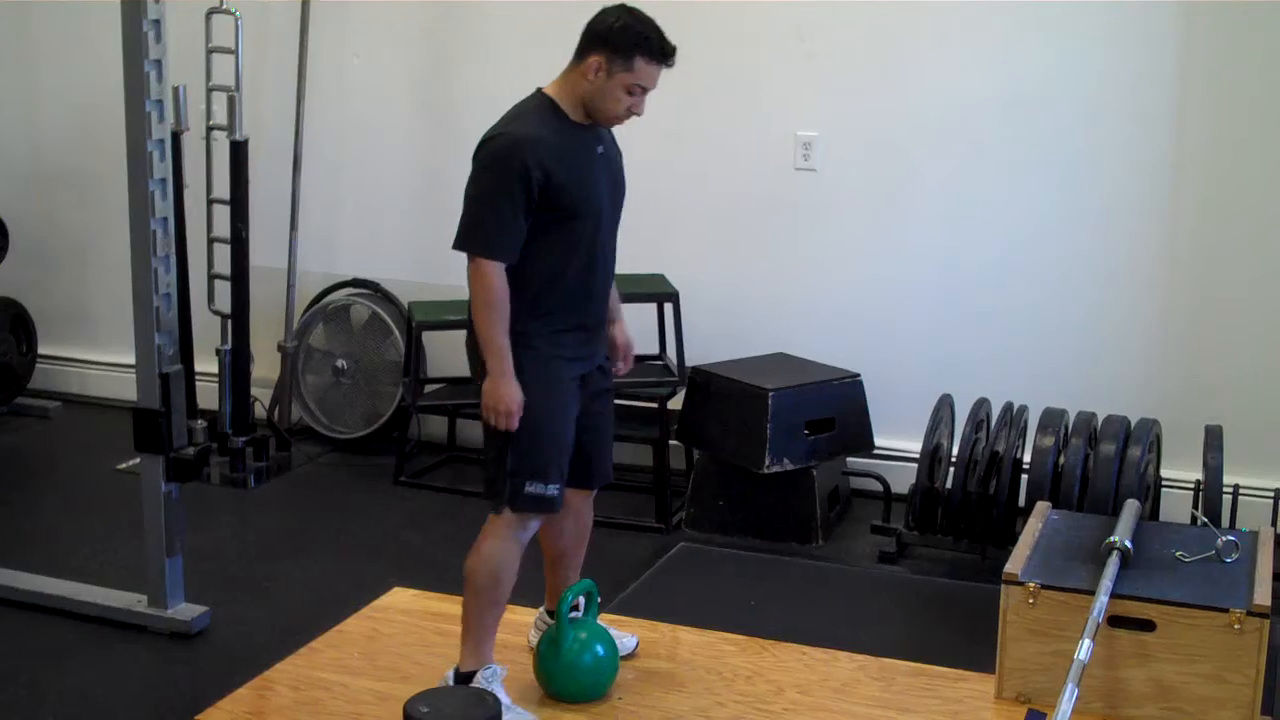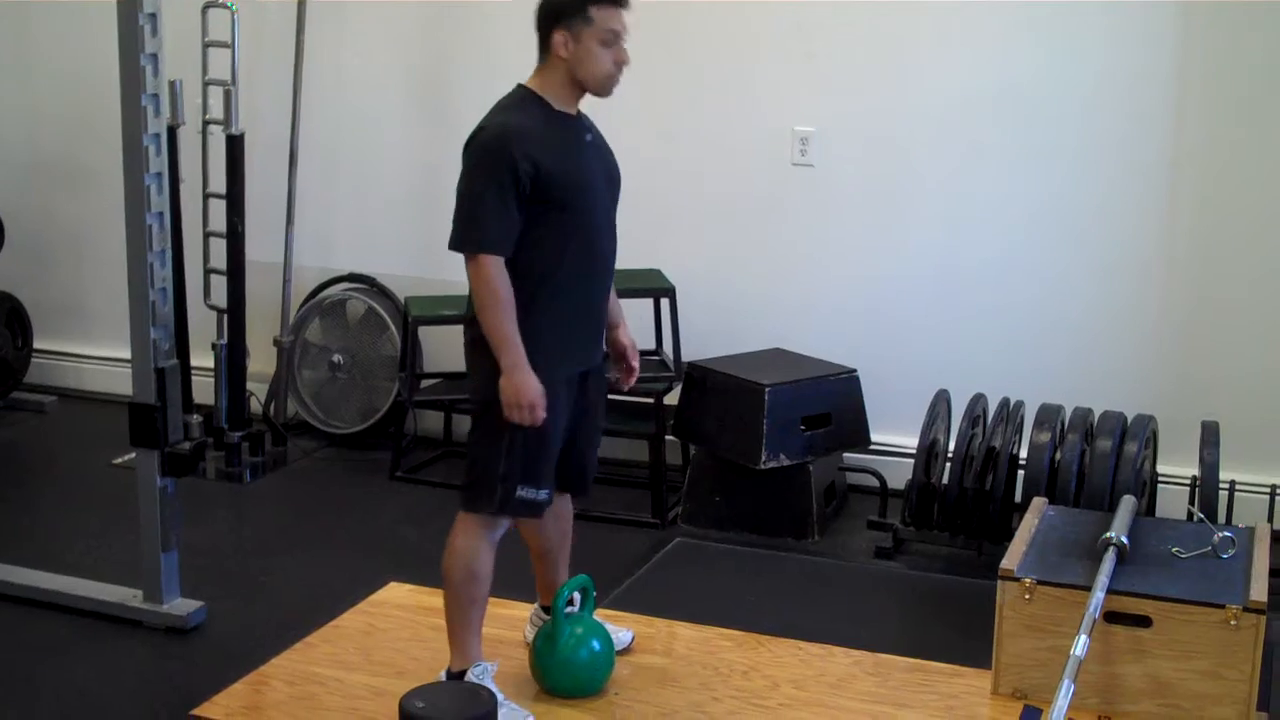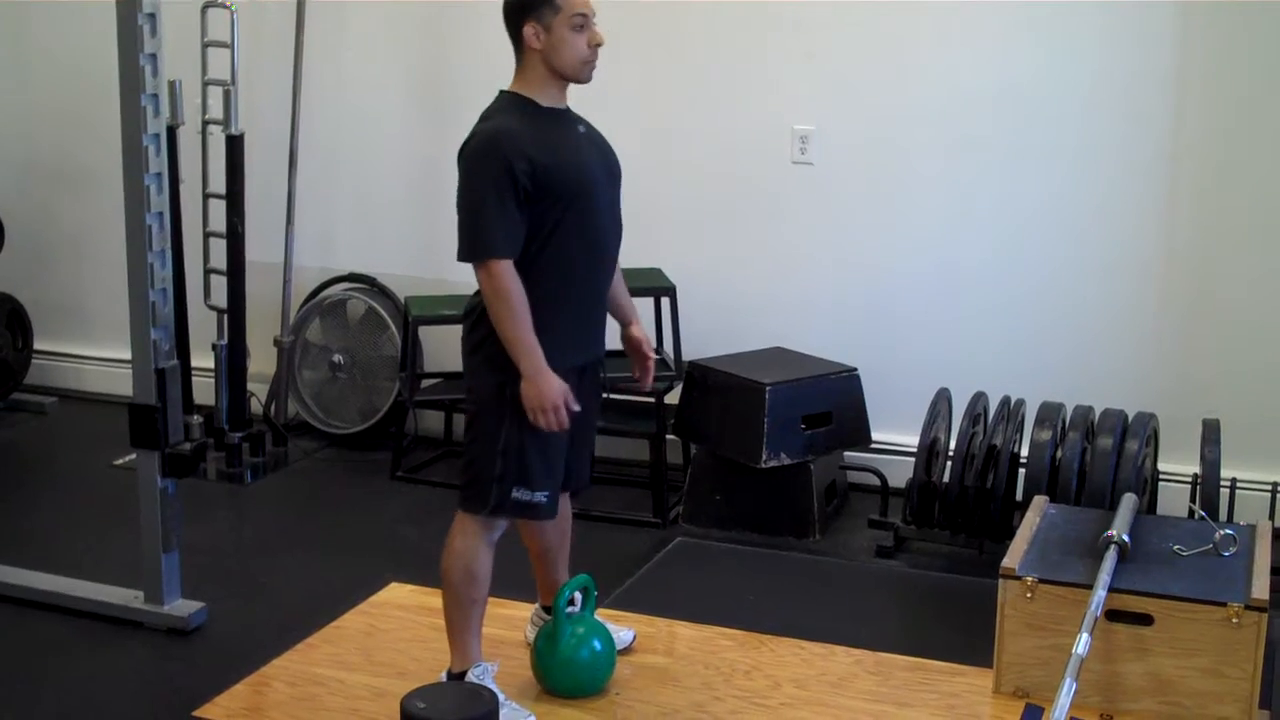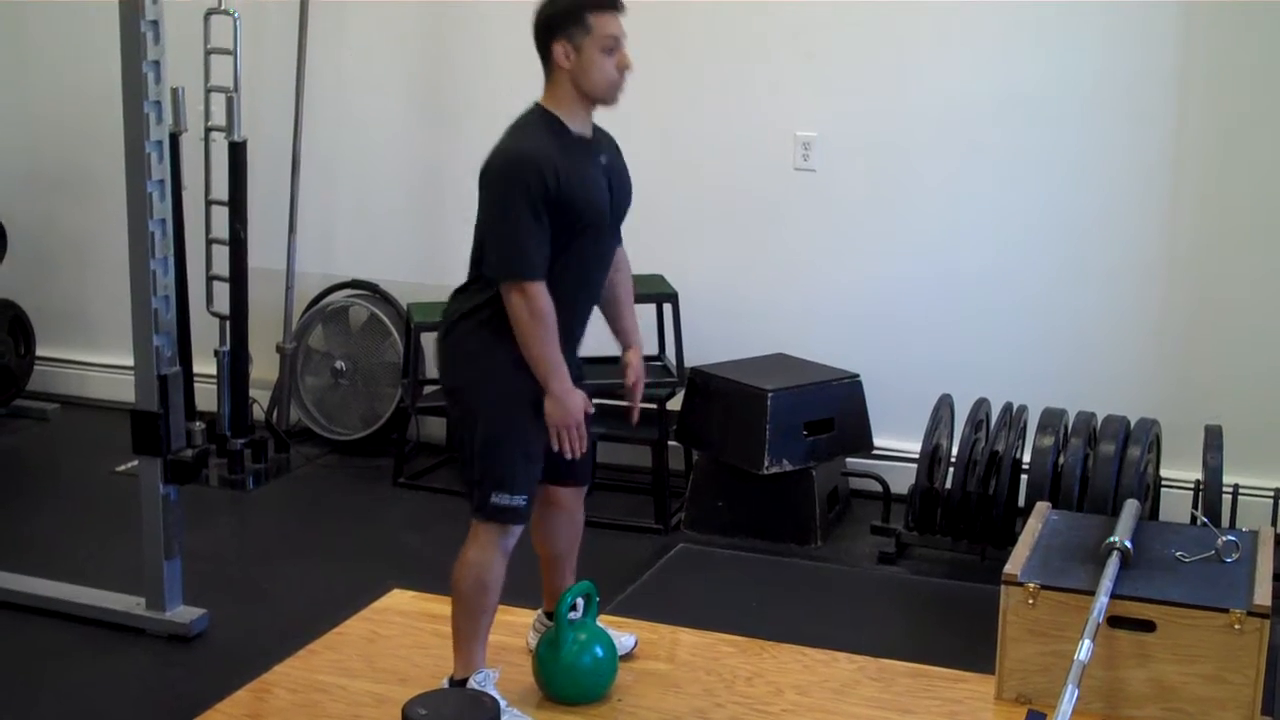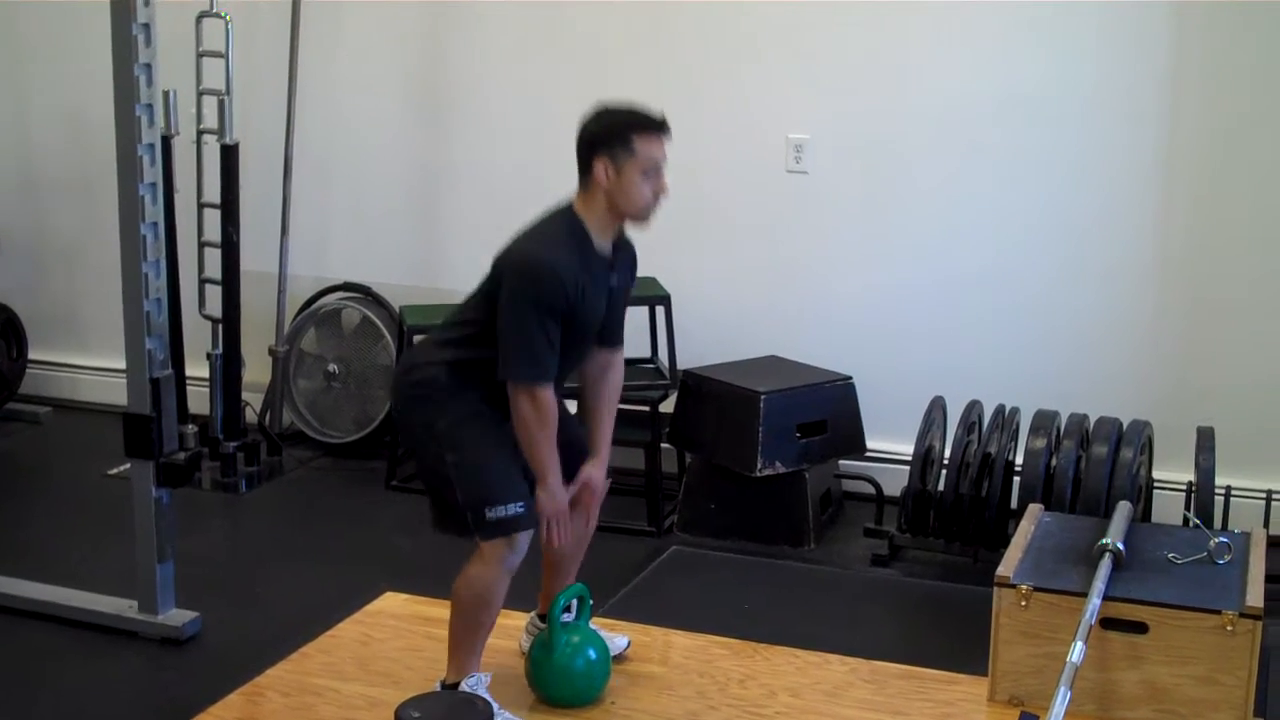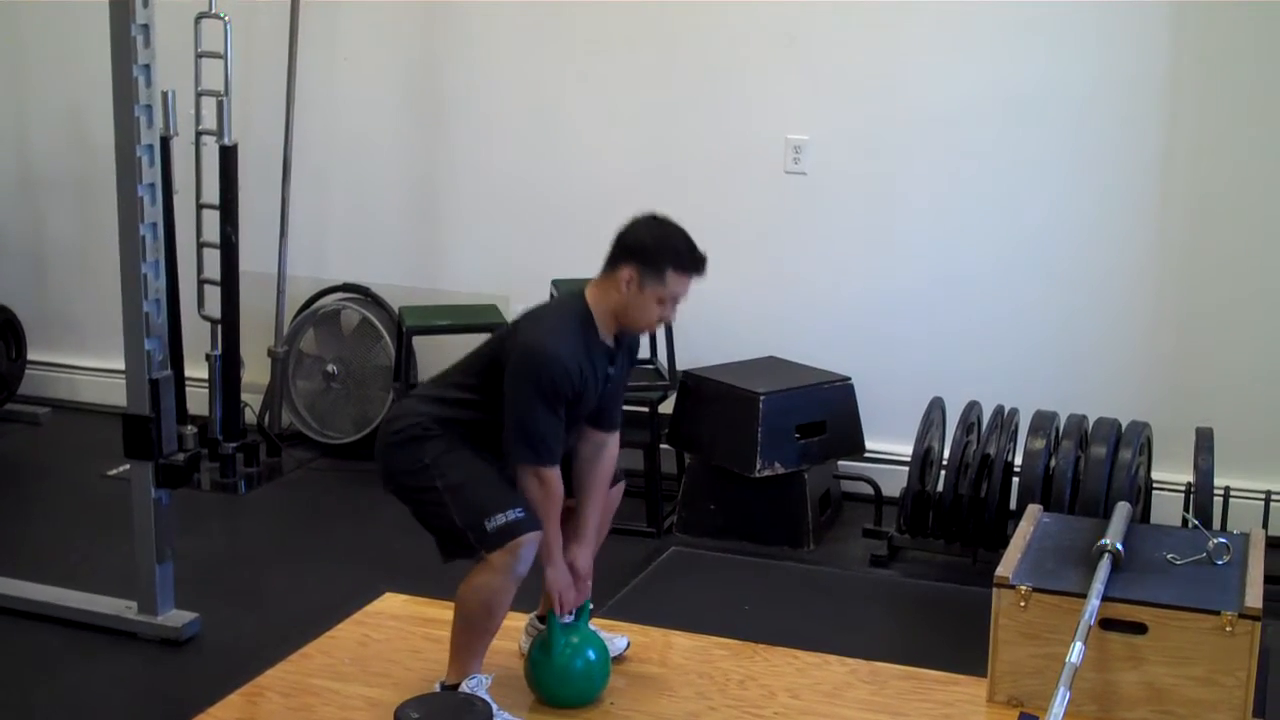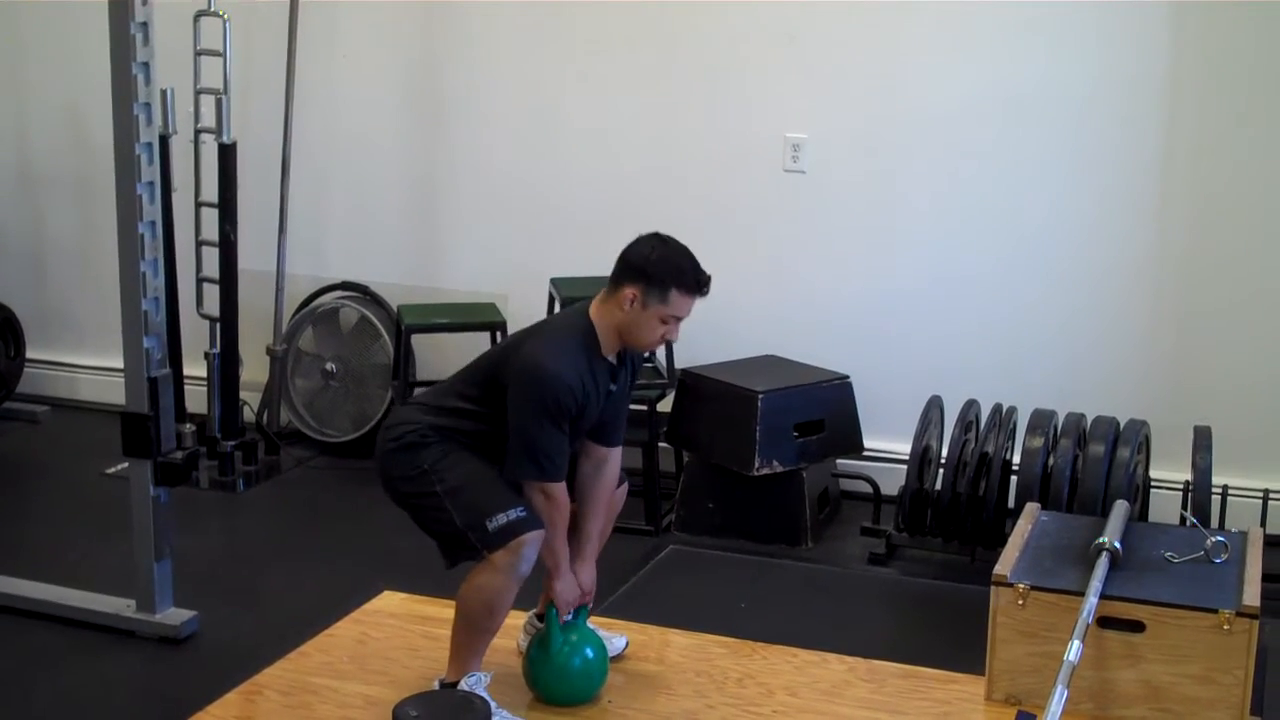
dt=0.3s
person 1, frame 1
left shoulder: (598, 136)
right shoulder: (519, 144)
right elbow: (487, 264)
left wrist: (614, 318)
right wrist: (498, 372)
left hip: (583, 349)
right hip: (529, 357)
left knee: (579, 489)
right knee: (521, 510)
left ankle: (558, 618)
person 1, frame 2
left shoulder: (582, 131)
right shoulder: (507, 137)
right elbow: (485, 260)
left wrist: (615, 325)
right wrist: (513, 367)
left hip: (578, 355)
right hip: (527, 363)
left knee: (556, 490)
right knee: (489, 511)
left ankle: (554, 613)
person 1, frame 3
left shoulder: (575, 127)
right shoulder: (501, 140)
right elbow: (494, 267)
left wrist: (629, 319)
right wrist: (533, 371)
left hip: (577, 352)
right hip: (525, 362)
left knee: (554, 491)
right knee: (487, 512)
left ankle: (556, 613)
person 1, frame 4
left shoulder: (603, 150)
right shoulder: (524, 159)
left elbow: (610, 256)
right elbow: (522, 289)
left wrist: (631, 346)
right wrist: (558, 389)
left hip: (551, 351)
right hip: (494, 354)
left knee: (564, 485)
right knee: (502, 518)
left ankle: (557, 620)
person 1, frame 5
left shoulder: (617, 255)
right shoulder: (542, 262)
left elbow: (605, 356)
right elbow: (532, 391)
left wrist: (597, 456)
right wrist: (548, 484)
left hip: (506, 393)
right hip: (445, 390)
left knee: (585, 492)
right knee: (510, 531)
left ankle: (550, 622)
person 1, frame 6
left shoulder: (619, 337)
right shoulder: (547, 348)
left elbow: (599, 441)
right elbow: (538, 473)
left wrist: (580, 546)
right wrist: (552, 559)
left hip: (495, 437)
right hip: (423, 440)
left knee: (608, 486)
right knee: (515, 541)
left ankle: (550, 623)
person 1, frame 7
left shoulder: (621, 351)
right shoulder: (550, 366)
left elbow: (601, 457)
right elbow: (545, 489)
left wrist: (584, 560)
right wrist: (559, 573)
left hip: (495, 444)
right hip: (423, 447)
left knee: (611, 488)
right knee: (518, 541)
left ankle: (548, 621)
